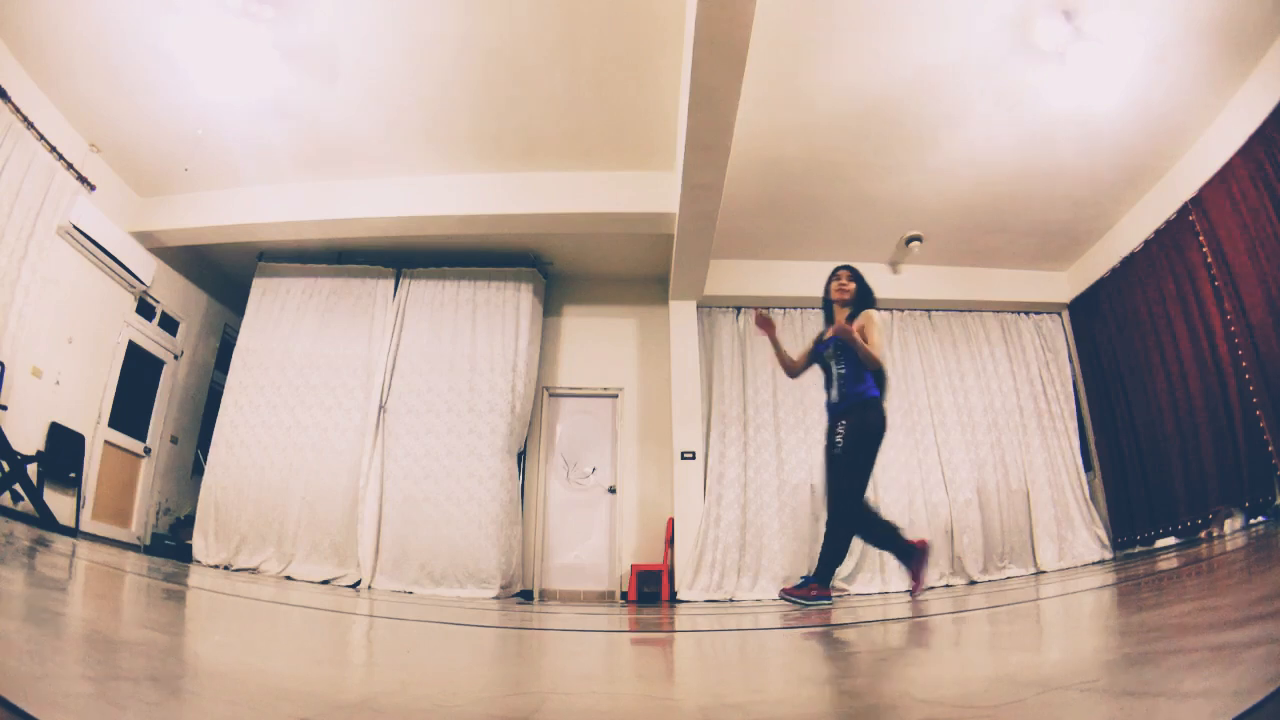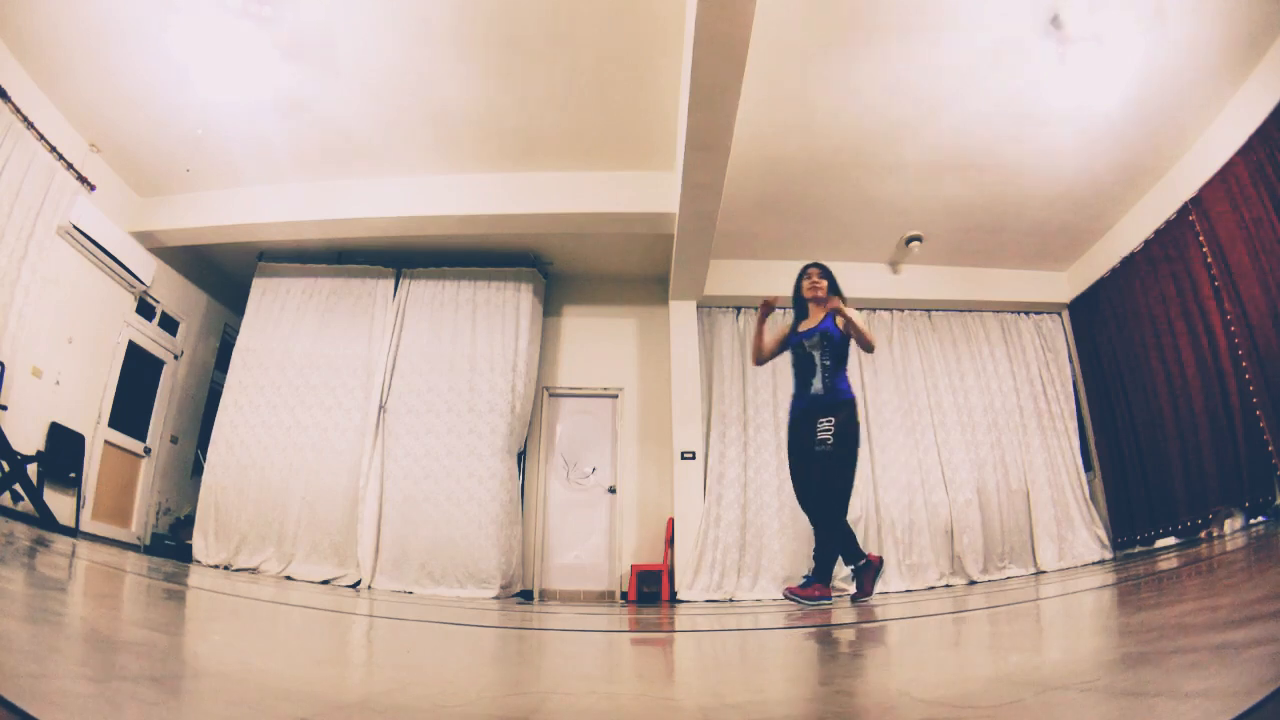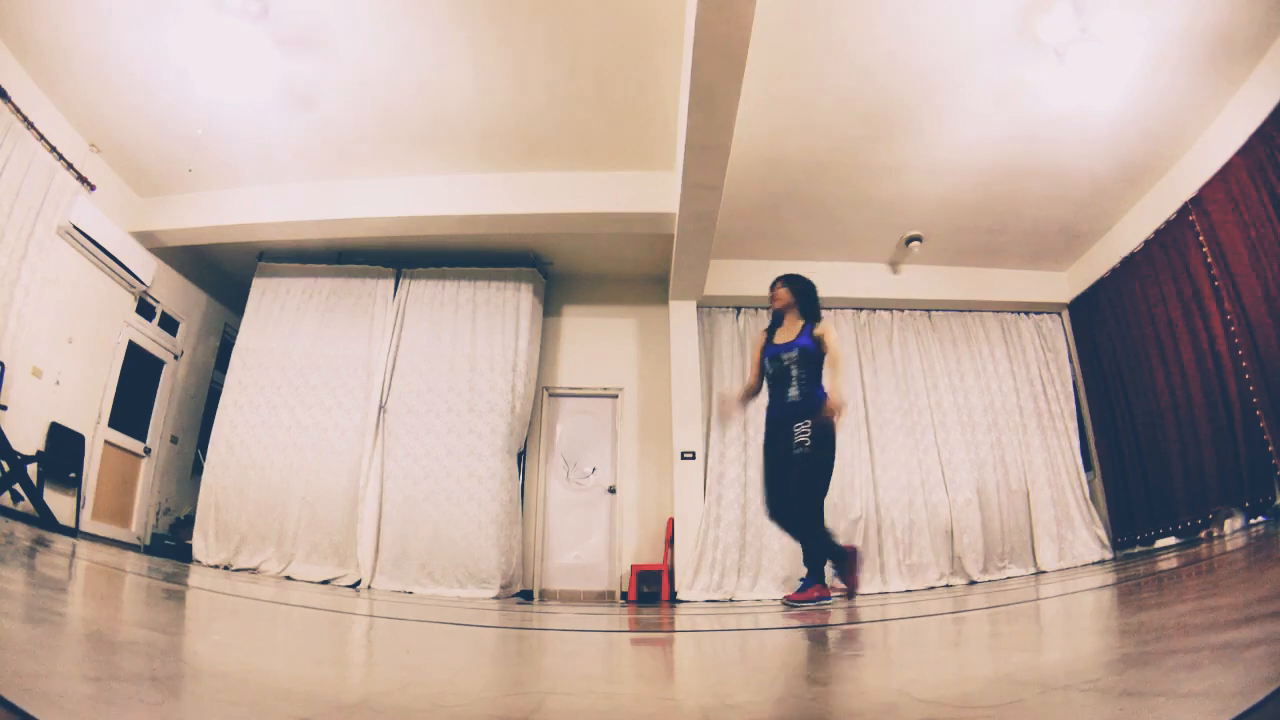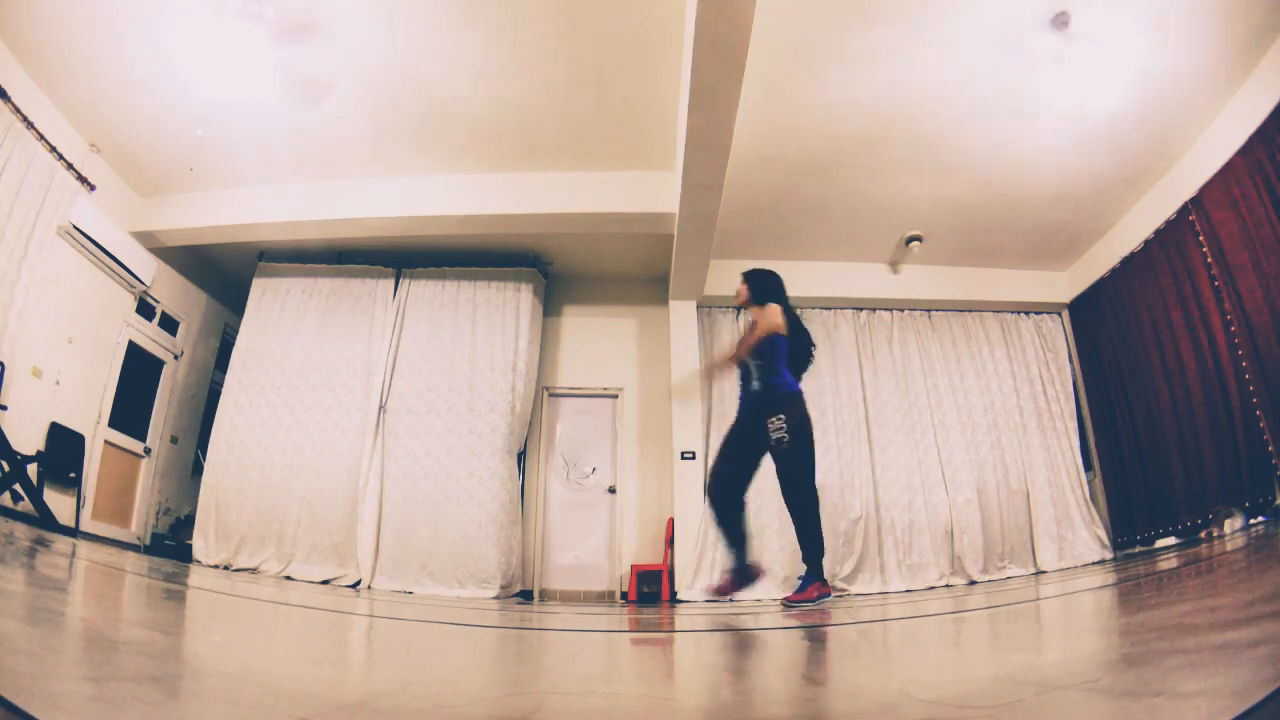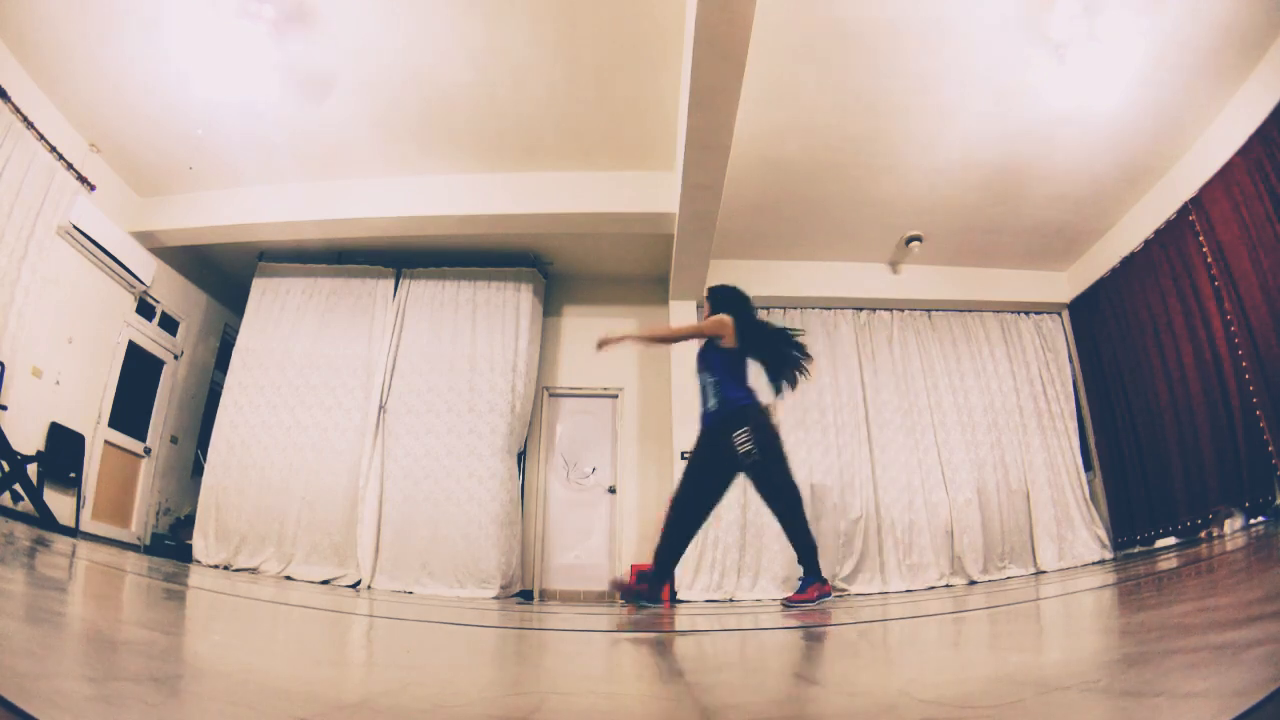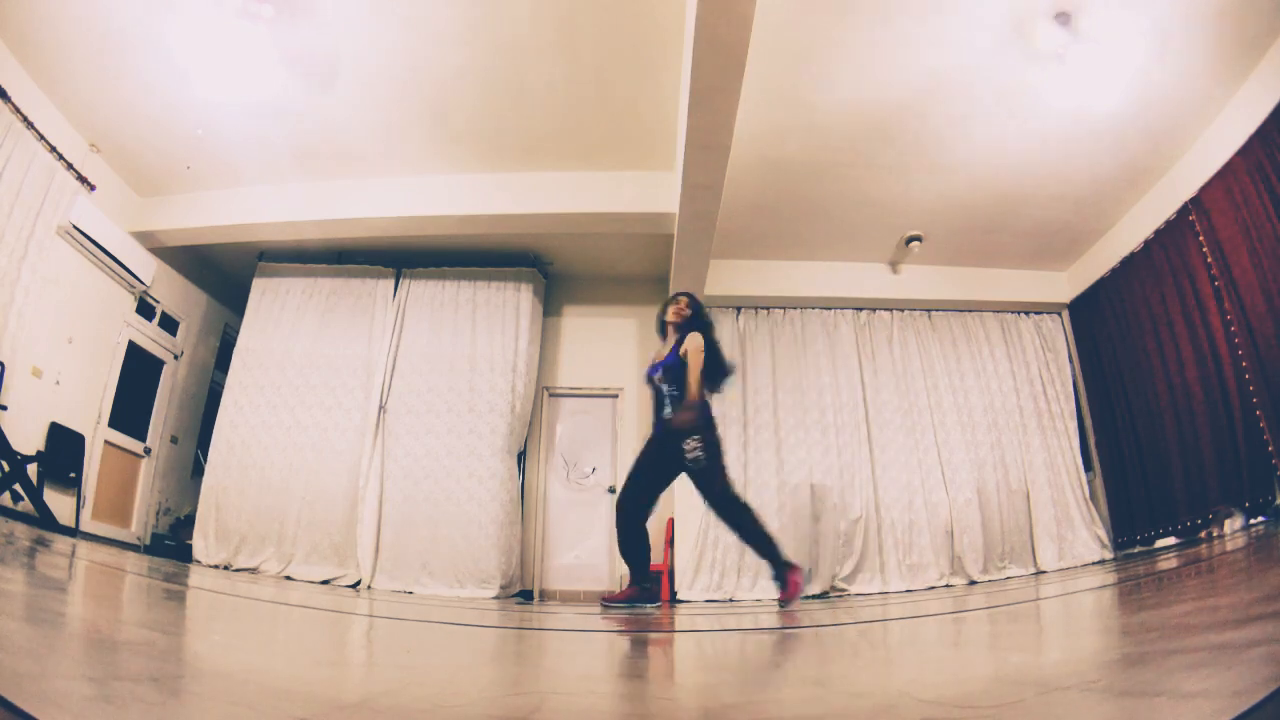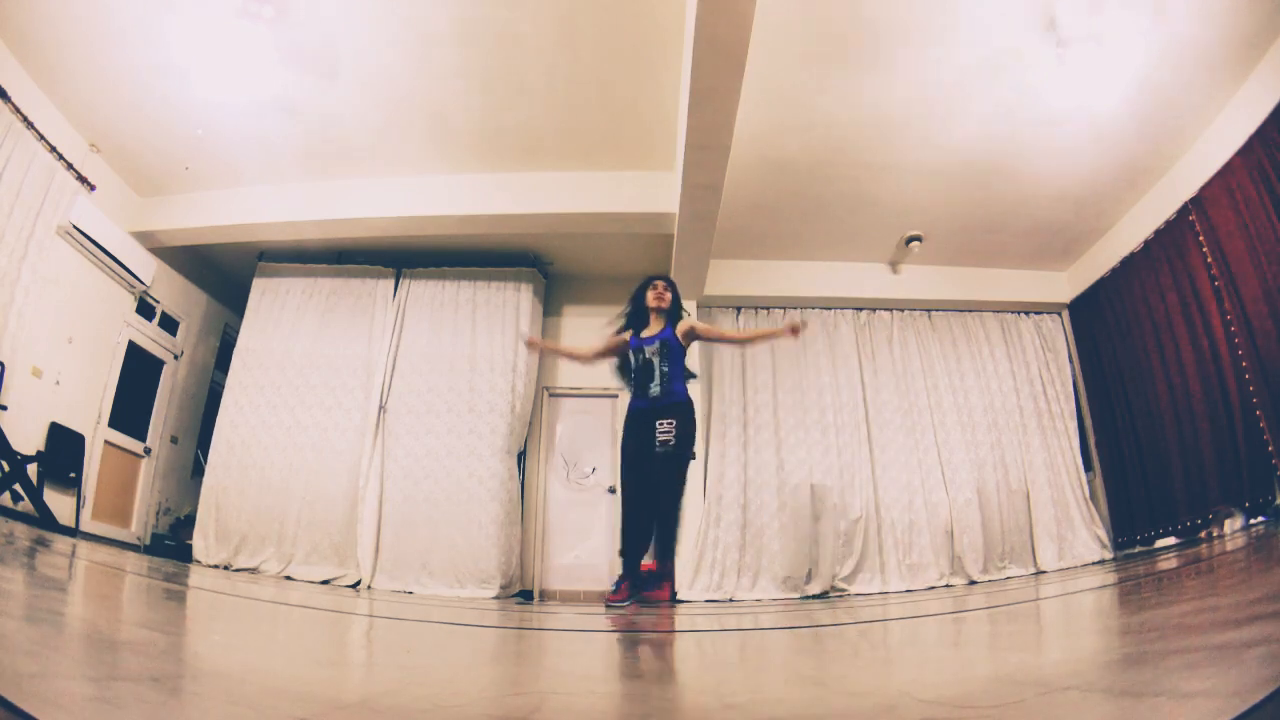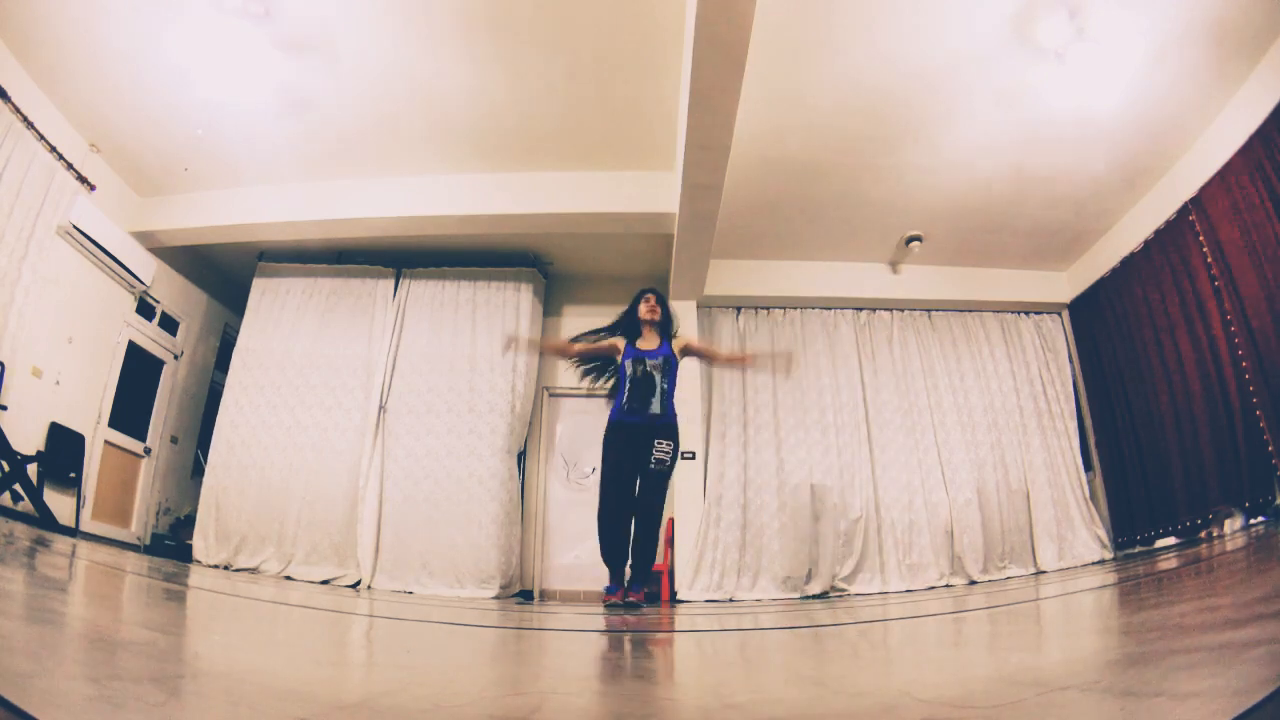
dt=0.2s
person 1, frame 1
left shoulder: (865, 318)
right shoulder: (824, 336)
left elbow: (877, 362)
right elbow: (793, 371)
left wrist: (853, 339)
right wrist: (772, 338)
left hip: (863, 414)
right hip: (840, 419)
left knee: (843, 498)
right knee: (846, 501)
left ankle: (819, 582)
right ankle: (909, 549)
person 1, frame 2
left shoulder: (841, 317)
right shoulder: (793, 329)
left elbow: (869, 345)
right elbow: (759, 359)
left wrist: (846, 315)
right wrist: (761, 321)
left hip: (836, 413)
right hip: (802, 415)
left knee: (830, 497)
right knee: (809, 497)
left ankle: (821, 580)
right ankle: (862, 562)
person 1, frame 3
left shoulder: (818, 329)
right shoulder: (765, 339)
left elbow: (834, 362)
right elbow: (754, 386)
left wrist: (835, 393)
right wrist: (736, 401)
left hip: (812, 419)
right hip: (778, 424)
left knee: (807, 499)
right knee: (780, 505)
left ankle: (816, 581)
right ankle: (840, 557)
person 1, frame 4
left shoulder: (772, 311)
right shoulder: (754, 325)
left elbow: (739, 352)
left wrist: (705, 374)
left hip: (783, 408)
right hip: (750, 415)
left knee: (798, 493)
right knee: (721, 488)
left ankle: (816, 580)
right ankle: (741, 565)
person 1, frame 5
left shoulder: (724, 323)
right shoulder: (716, 343)
left elbow: (672, 334)
left wrist: (623, 336)
left hip: (744, 423)
right hip: (716, 430)
left knee: (782, 499)
right knee: (686, 504)
left ankle: (815, 580)
right ankle: (655, 583)
person 1, frame 6
left shoulder: (693, 340)
right shoulder: (660, 353)
left elbow: (695, 378)
left wrist: (690, 408)
left hip: (692, 433)
right hip: (663, 436)
left knee: (725, 503)
right knee: (629, 505)
left ankle: (784, 570)
right ankle: (642, 585)
person 1, frame 7
left shoulder: (682, 327)
right shoulder: (629, 337)
left elbow: (735, 336)
right elbow: (589, 355)
left wrist: (780, 330)
right wrist: (546, 346)
left hip: (673, 415)
right hip: (638, 417)
left knee: (665, 493)
right knee: (634, 498)
left ankle: (663, 576)
right ankle: (629, 578)
person 1, frame 8
left shoulder: (676, 345)
right shoulder: (620, 344)
left elbow: (721, 355)
right elbow: (572, 350)
left wrist: (749, 358)
right wrist: (535, 344)
left hip: (661, 432)
right hip: (622, 432)
left knee: (649, 508)
right knee: (613, 508)
left ankle: (638, 584)
right ankle: (616, 582)
